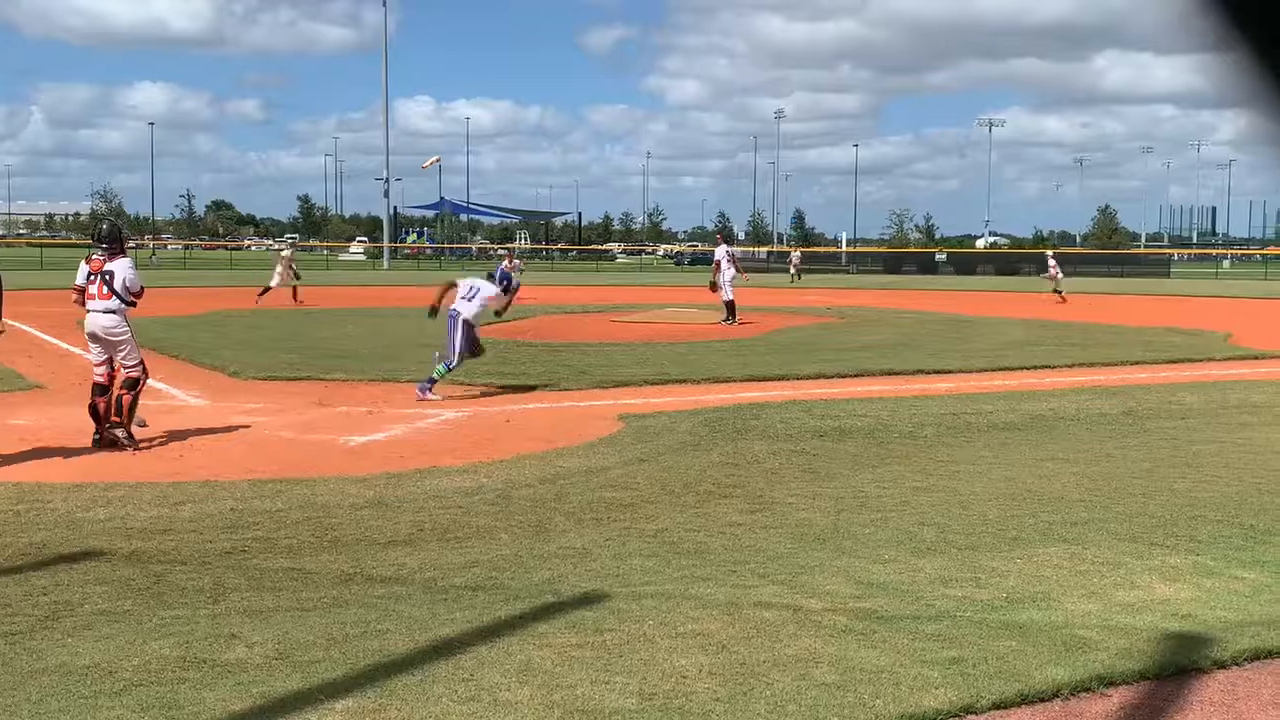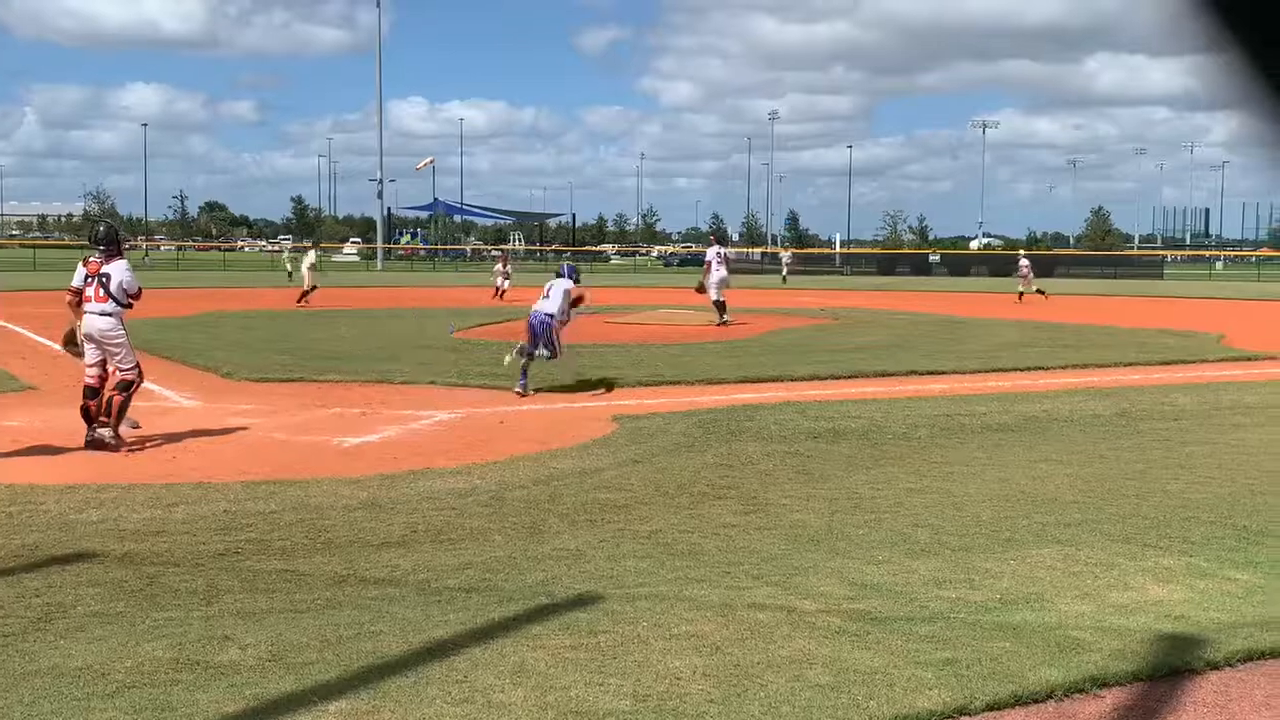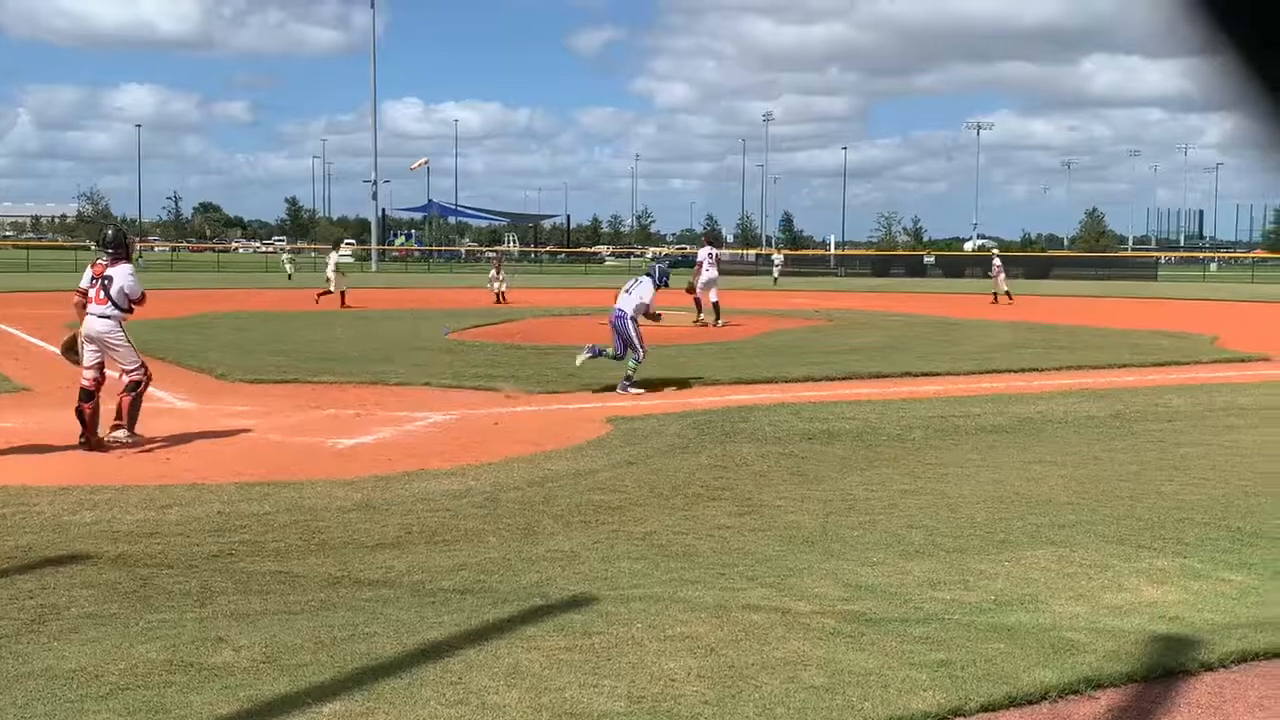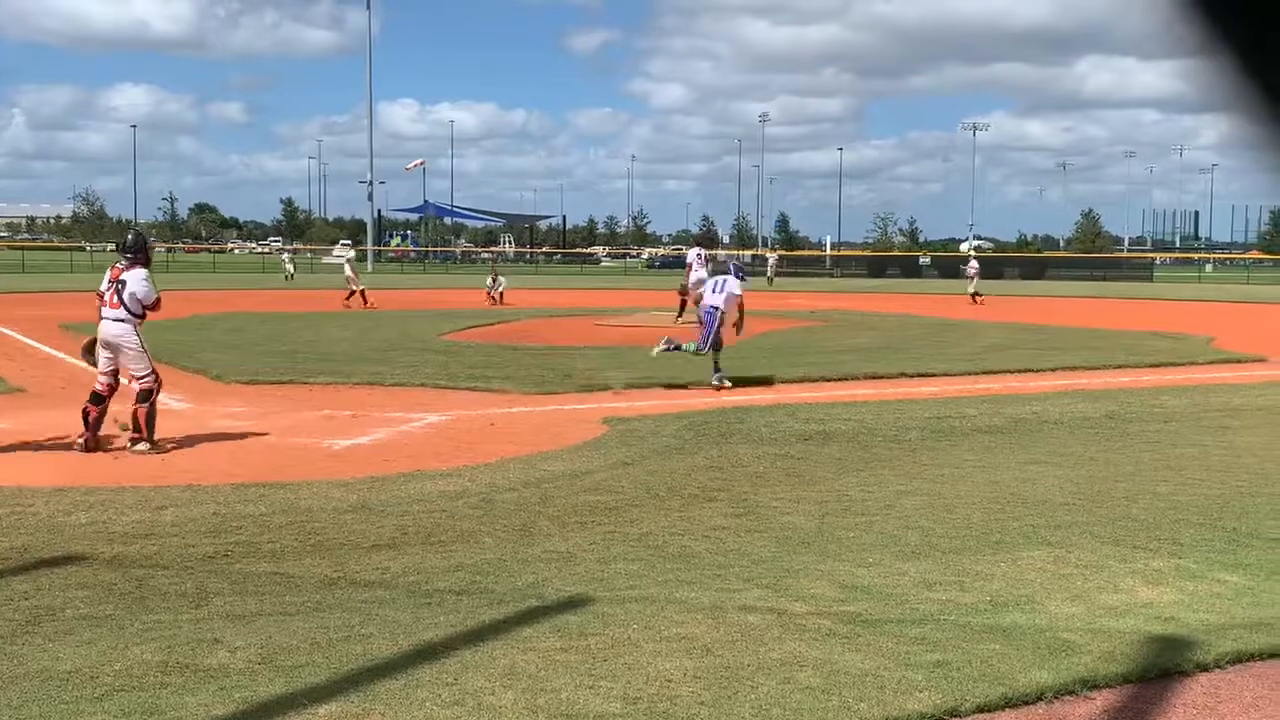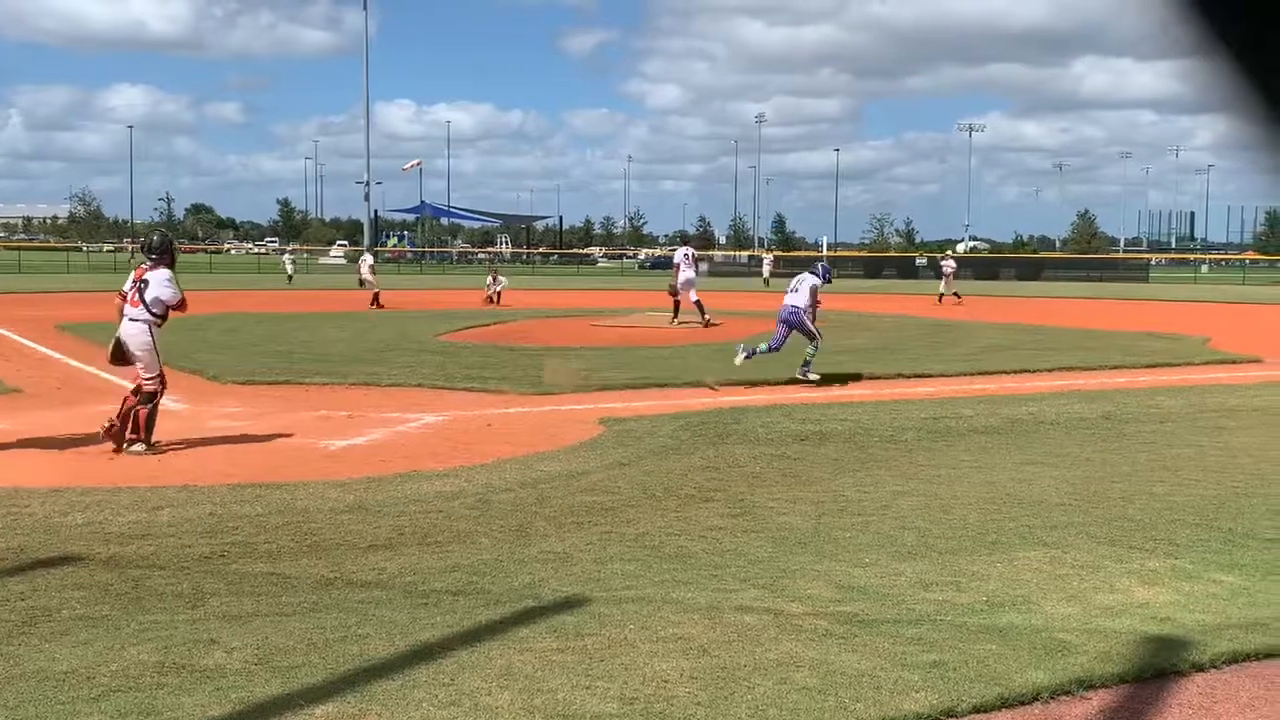
dt=0.2s
person 1, frame 1
left shoulder: (86, 263)
right shoulder: (124, 263)
left elbow: (76, 298)
right elbow: (138, 294)
left hip: (91, 321)
right hip: (115, 321)
left knee: (101, 375)
right knee: (135, 372)
left ankle: (101, 432)
right ankle: (118, 424)
person 1, frame 2
left shoulder: (84, 265)
right shoulder: (121, 265)
left elbow: (71, 299)
right elbow: (136, 295)
left wrist: (80, 319)
left hip: (87, 322)
right hip: (110, 324)
left knee: (93, 377)
right knee: (130, 375)
left ankle: (94, 432)
right ankle: (107, 425)
person 1, frame 3
left shoulder: (93, 267)
right shoulder: (125, 269)
left elbow: (78, 300)
right elbow: (140, 301)
left wrist: (83, 325)
left hip: (89, 325)
right hip: (110, 327)
left knee: (90, 380)
right knee: (139, 375)
left ankle: (88, 435)
right ankle: (121, 427)
person 1, frame 4
left shoulder: (113, 270)
right shoulder: (140, 274)
left elbow: (98, 302)
right elbow: (155, 306)
right wrist: (150, 280)
left hip: (105, 328)
right hip: (125, 331)
left knee: (104, 383)
right knee: (148, 382)
left ankle: (88, 437)
right ankle: (140, 439)
person 1, frame 5
left shoulder: (138, 271)
right shoulder: (164, 275)
left elbow: (119, 302)
right elbow: (181, 306)
left wrist: (120, 330)
right wrist: (175, 280)
left hip: (126, 328)
right hip: (142, 331)
left knee: (145, 383)
right knee: (152, 386)
left ankle: (117, 426)
right ankle: (137, 440)
